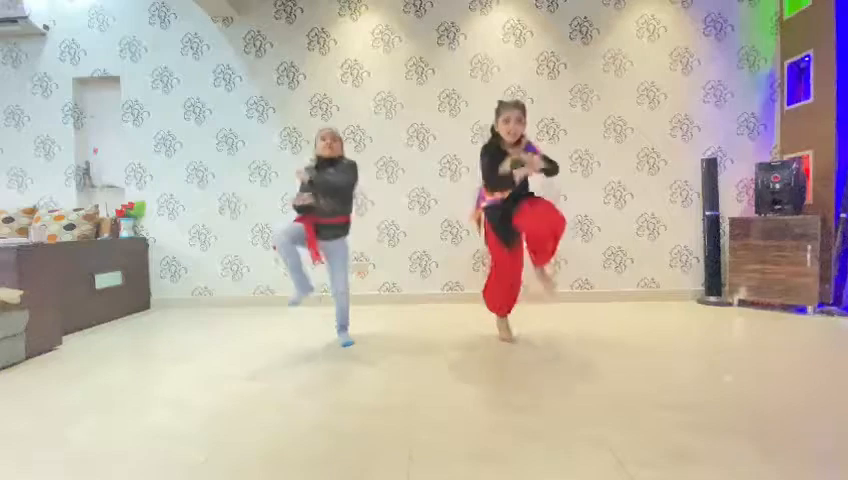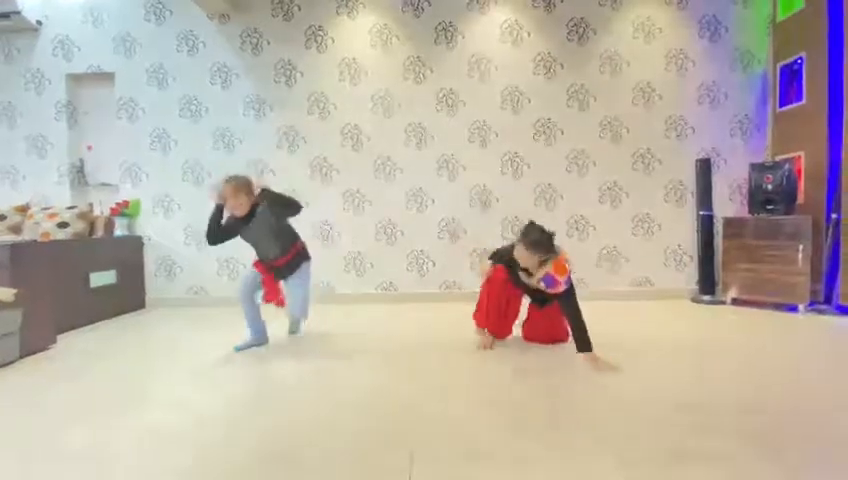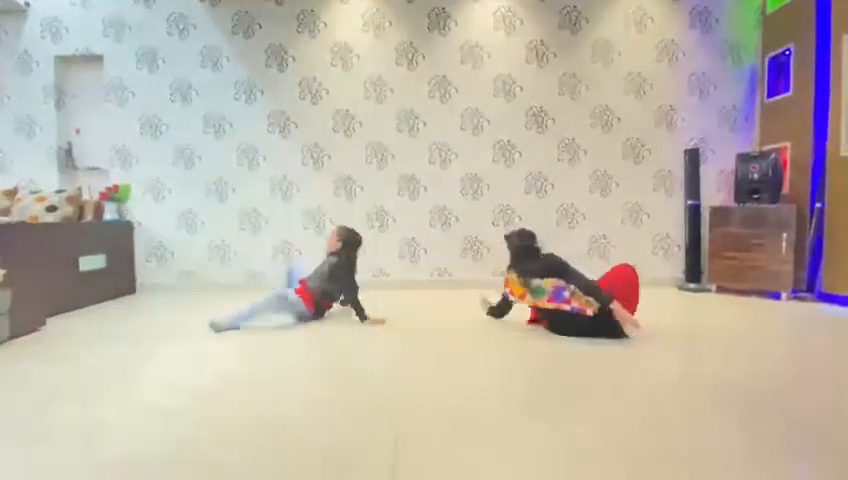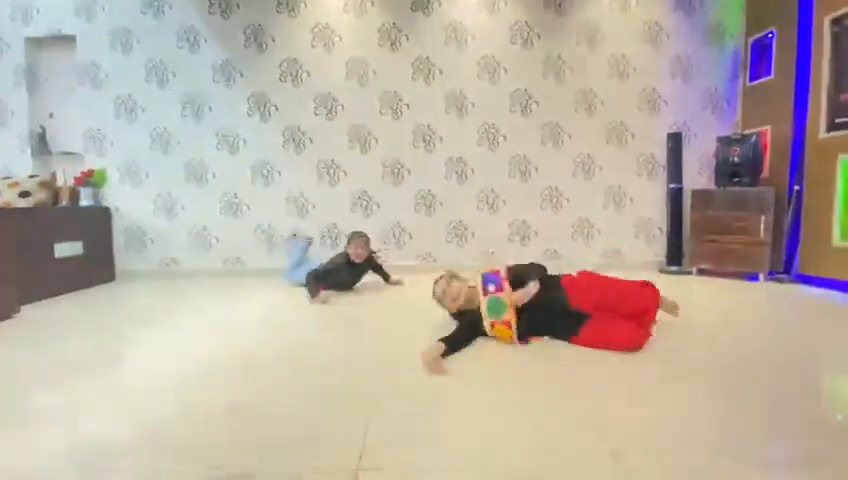
dt=1s
person 1, frame 1
left shoulder: (525, 148)
right shoulder: (490, 149)
left elbow: (552, 168)
right elbow: (493, 183)
left wrist: (539, 164)
right wrist: (520, 172)
left hip: (522, 206)
right hip: (497, 213)
left knee: (550, 221)
right knee: (506, 267)
left ankle: (539, 266)
right ankle: (501, 317)
person 1, frame 2
right shoulder: (517, 251)
left elbow: (574, 313)
right elbow: (498, 254)
left wrist: (588, 353)
right wrist: (489, 264)
left hip: (543, 297)
right hip: (518, 281)
person 1, frame 3
right shoulder: (550, 261)
left elbow: (500, 311)
right elbow: (583, 283)
left wrist: (489, 309)
right wrist: (615, 305)
left hip: (560, 326)
right hip: (588, 320)
right knee: (626, 272)
person 1, frame 4
right shoulder: (471, 321)
left elbow: (538, 270)
right elbow: (457, 339)
left wrist: (528, 289)
right wrist: (437, 351)
left hip: (568, 294)
right hip: (568, 330)
left knee: (629, 297)
right knee: (631, 337)
left ankle: (653, 302)
right ankle: (640, 320)
person 2, frame 1
left shoulder: (347, 167)
right shoulder: (309, 172)
left elbow: (343, 186)
right elbow: (299, 206)
left wrist: (310, 180)
right wrist: (302, 200)
left hip: (336, 234)
right hip: (310, 228)
left knee: (340, 286)
right knee: (281, 236)
left ankle: (342, 330)
right ankle: (303, 287)
person 2, frame 2
left shoulder: (266, 209)
right shoulder: (235, 222)
left elbow: (295, 208)
right elbow: (212, 239)
left wrist: (263, 192)
right wrist: (218, 207)
left hip: (296, 263)
right hip: (268, 266)
left knee: (296, 312)
right knee: (245, 293)
left ankle: (296, 316)
right ankle: (258, 335)
person 2, frame 3
left shoulder: (336, 262)
right shoulder: (347, 263)
left elbow: (348, 291)
right elbow: (350, 292)
left wrist: (364, 317)
left hip: (310, 307)
left knee: (278, 297)
right knee: (293, 270)
person 2, frame 4
left shoulder: (368, 260)
right shoulder: (339, 262)
left elbow: (376, 266)
right elbow: (310, 276)
right wrist: (315, 294)
right knee: (291, 273)
right ankle: (304, 244)
